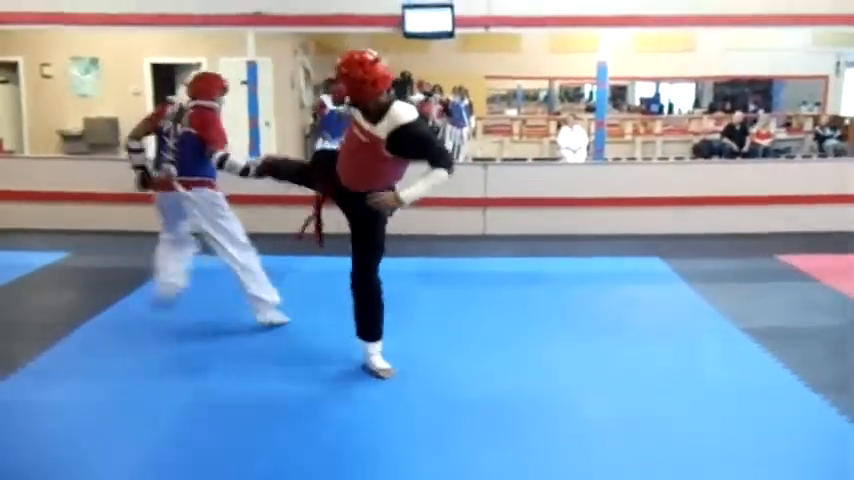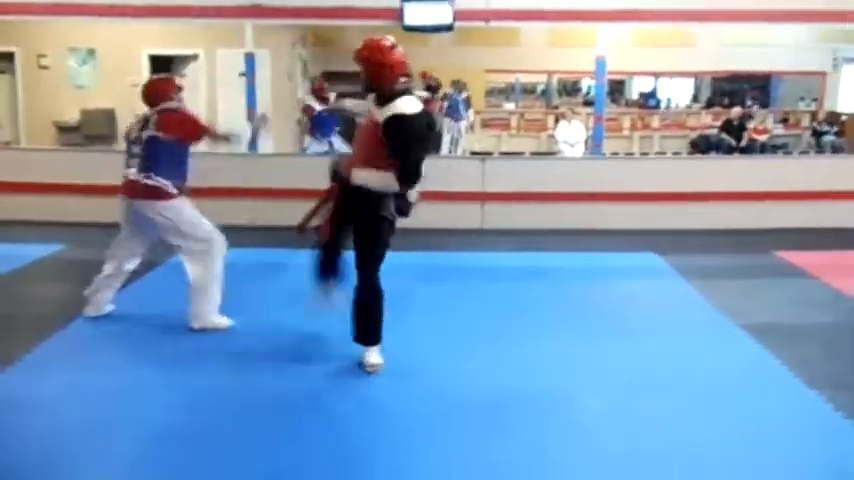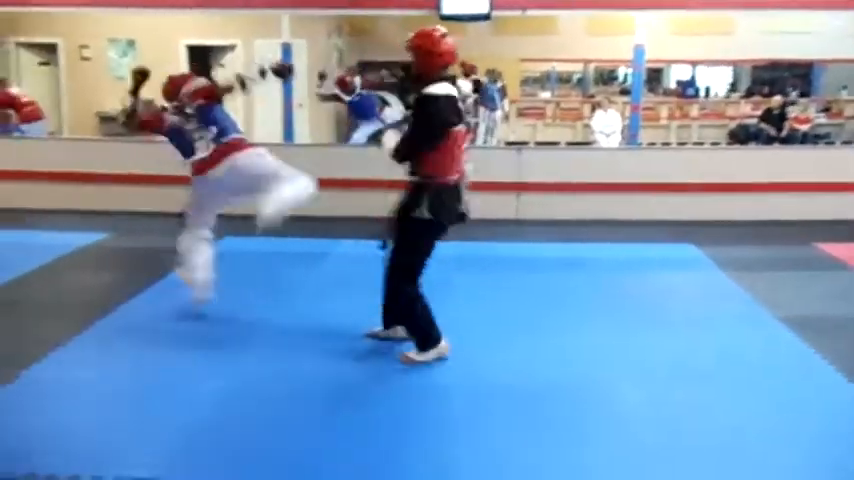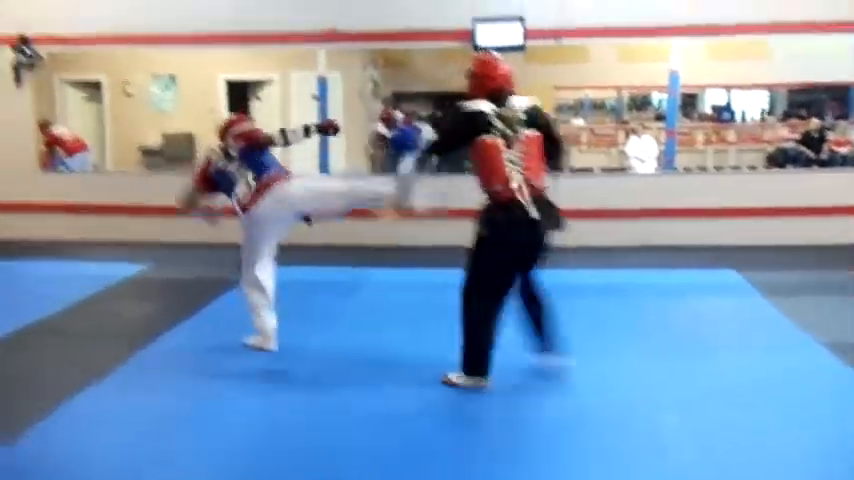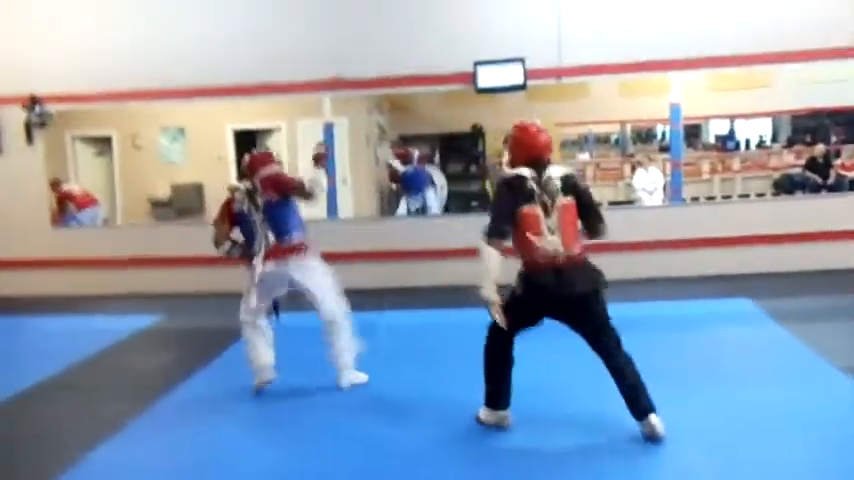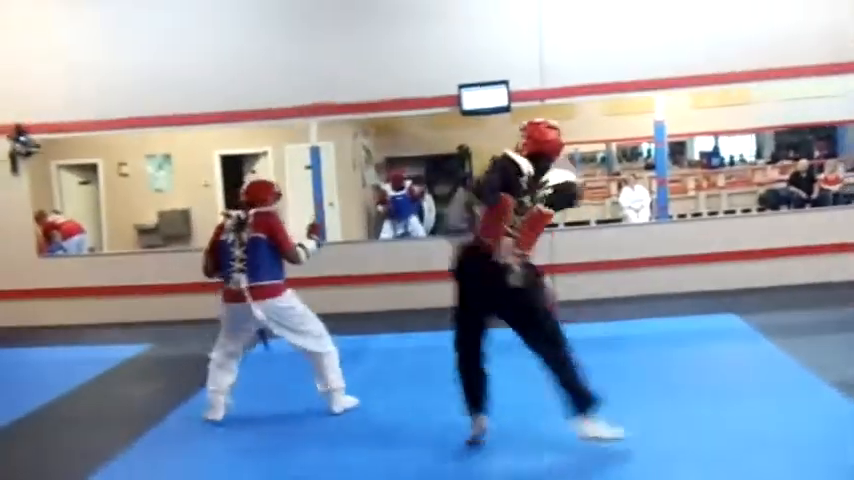
dt=0.2s
person 1, frame 1
left shoulder: (404, 126)
right shoulder: (361, 105)
left elbow: (443, 165)
left wrist: (401, 198)
left hip: (368, 200)
right hip: (337, 175)
left knee: (365, 275)
right knee: (301, 170)
left ankle: (373, 350)
right ankle: (270, 166)
person 1, frame 2
left shoulder: (407, 120)
right shoulder: (385, 96)
left elbow: (405, 181)
left wrist: (352, 175)
left hip: (379, 202)
right hip: (355, 185)
left knee: (367, 273)
right knee: (331, 235)
left ankle: (371, 346)
right ankle: (328, 282)
person 1, frame 3
left shoulder: (432, 101)
right shoulder: (453, 91)
left elbow: (406, 155)
left hip: (432, 202)
right hip: (444, 195)
left knee: (402, 275)
right knee: (402, 264)
left ankle: (431, 343)
right ankle: (395, 324)
person 1, frame 4
left shoulder: (470, 116)
right shoulder: (531, 111)
left elbow: (433, 154)
right elbow: (557, 156)
left hip: (504, 217)
right hip: (538, 213)
left knee: (480, 294)
right knee: (525, 283)
left ankle: (474, 373)
right ankle: (549, 350)
person 1, frame 5
left shoulder: (513, 185)
right shoulder: (569, 181)
left elbow: (495, 237)
right elbow: (598, 229)
left wrist: (489, 290)
left hip: (540, 283)
right hip: (580, 279)
left knee: (498, 337)
right knee: (611, 348)
left ankle: (496, 410)
right ankle: (647, 417)
person 1, frame 6
left shoulder: (508, 166)
right shoulder: (561, 184)
left elbow: (479, 193)
left hip: (480, 273)
right hip: (517, 279)
left knee: (468, 345)
right knee: (552, 349)
left ankle: (477, 420)
right ankle: (587, 418)
person 2, frame 1
left shoulder: (167, 111)
right shoulder: (208, 115)
left elbow: (133, 138)
right elbow: (218, 157)
left wrist: (142, 171)
right wrist: (255, 169)
left hip: (165, 192)
right hip: (198, 193)
left knee: (173, 238)
right knee: (236, 247)
left ankle: (169, 284)
right ankle: (267, 309)
person 2, frame 2
left shoulder: (142, 122)
right shoulder: (176, 117)
right elbow: (217, 136)
left hip: (134, 197)
right hip: (161, 201)
left knee: (125, 251)
right knee: (210, 246)
left ankle: (95, 304)
right ankle: (204, 315)
person 2, frame 3
left shoulder: (164, 115)
right shoulder: (201, 95)
left elbow: (131, 121)
right elbow: (230, 86)
left wrist: (135, 89)
right wrist: (273, 69)
left hip: (207, 175)
right hip: (241, 158)
left knee: (195, 231)
right knee: (300, 184)
left ankle: (199, 286)
right ankle: (272, 207)
person 2, frame 4
left shoulder: (212, 161)
right shoulder: (245, 137)
left elbow: (188, 201)
right elbow: (272, 139)
left wrist: (207, 210)
right wrist: (314, 128)
left hip: (257, 212)
right hip: (285, 190)
left knee: (256, 275)
right knee: (350, 192)
left ankle: (265, 337)
right ankle: (394, 192)
person 2, frame 5
right shoulder: (273, 181)
right elbow: (308, 192)
left hip: (267, 266)
right hip: (299, 258)
left knee: (251, 315)
right knee: (334, 313)
left ankle: (263, 371)
right ankle: (346, 373)
person 2, frame 6
left shoulder: (224, 226)
right shoulder: (268, 219)
left elbow: (209, 270)
right elbow: (295, 257)
right wrist: (313, 237)
left hip: (236, 304)
right hip: (274, 298)
left knee: (224, 354)
right knee: (319, 342)
left ankle: (215, 408)
right ankle: (337, 399)
